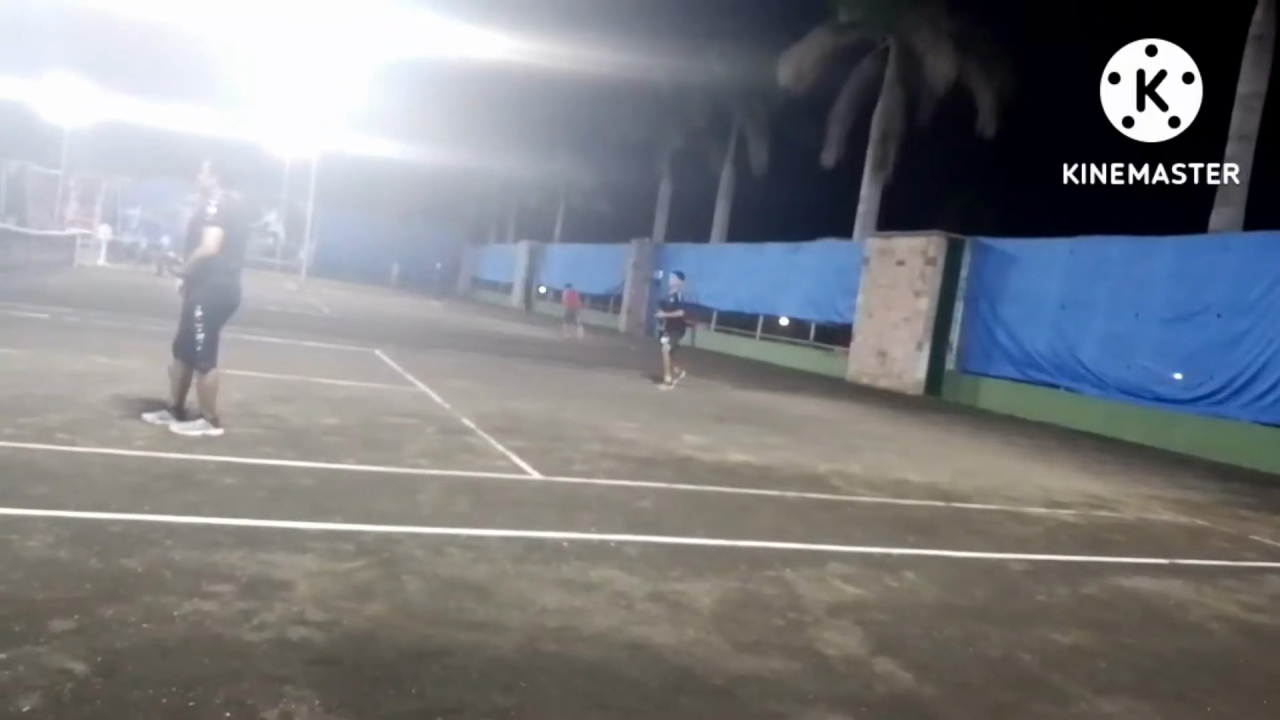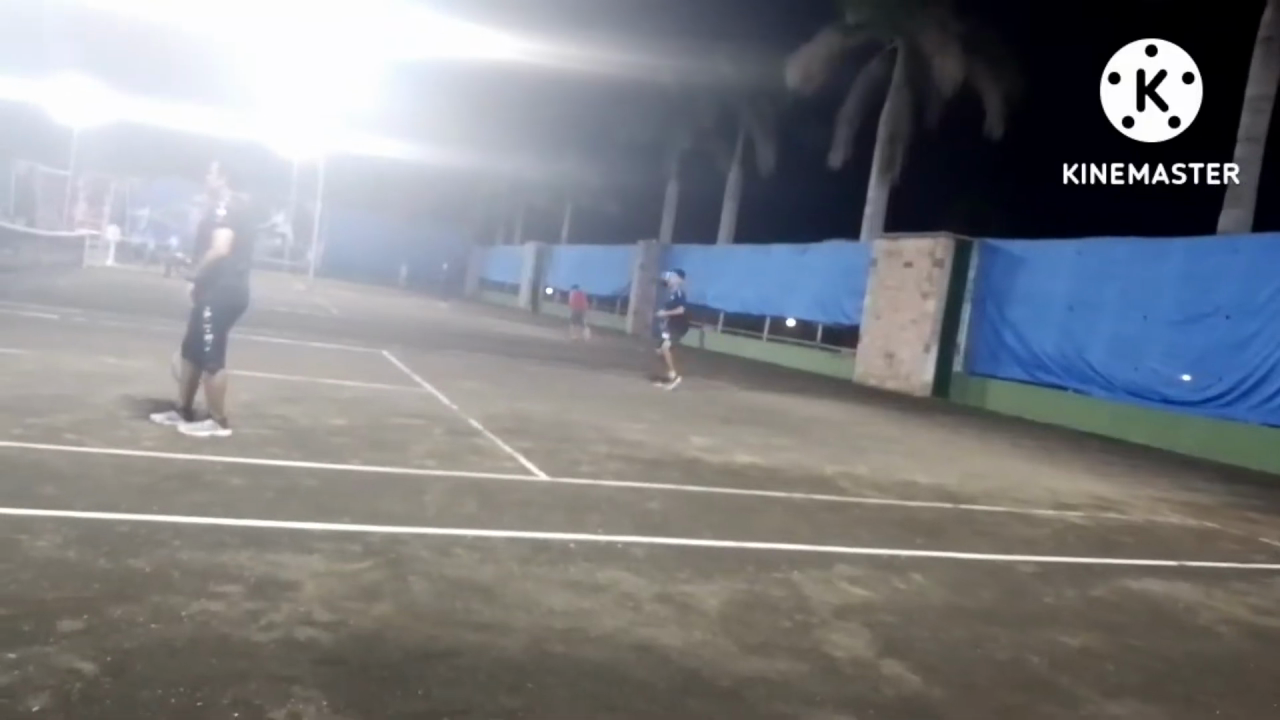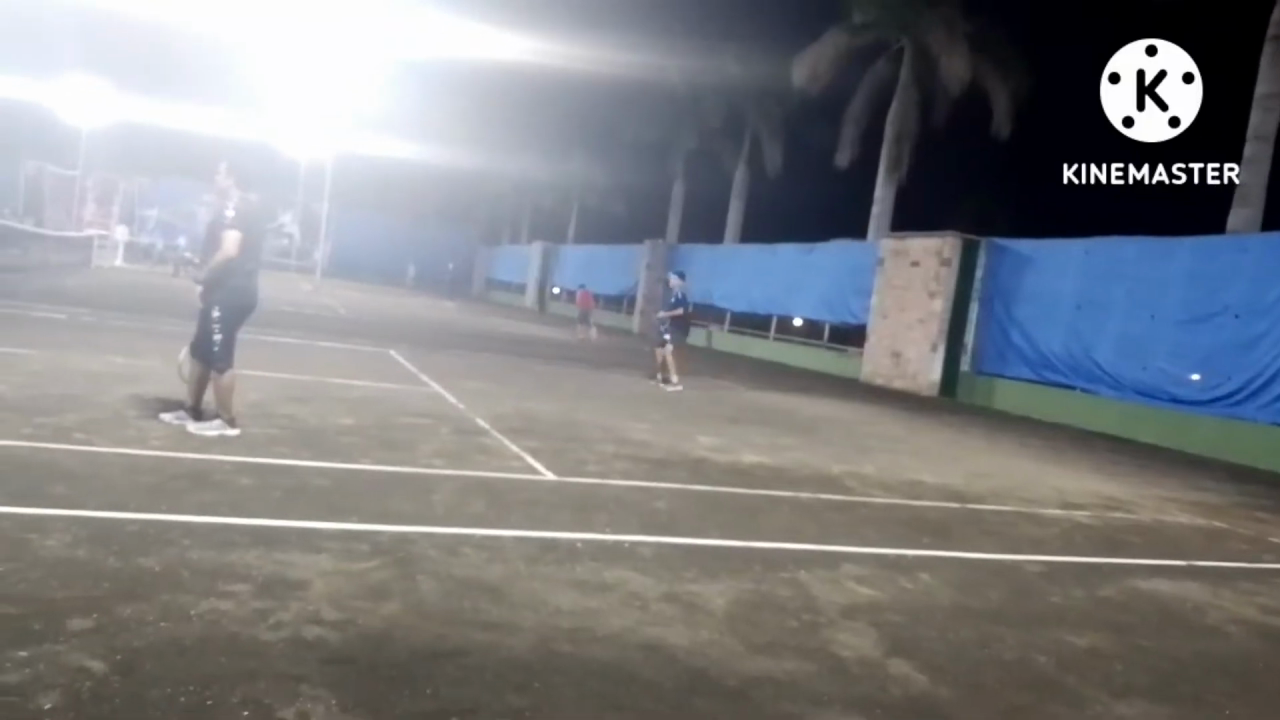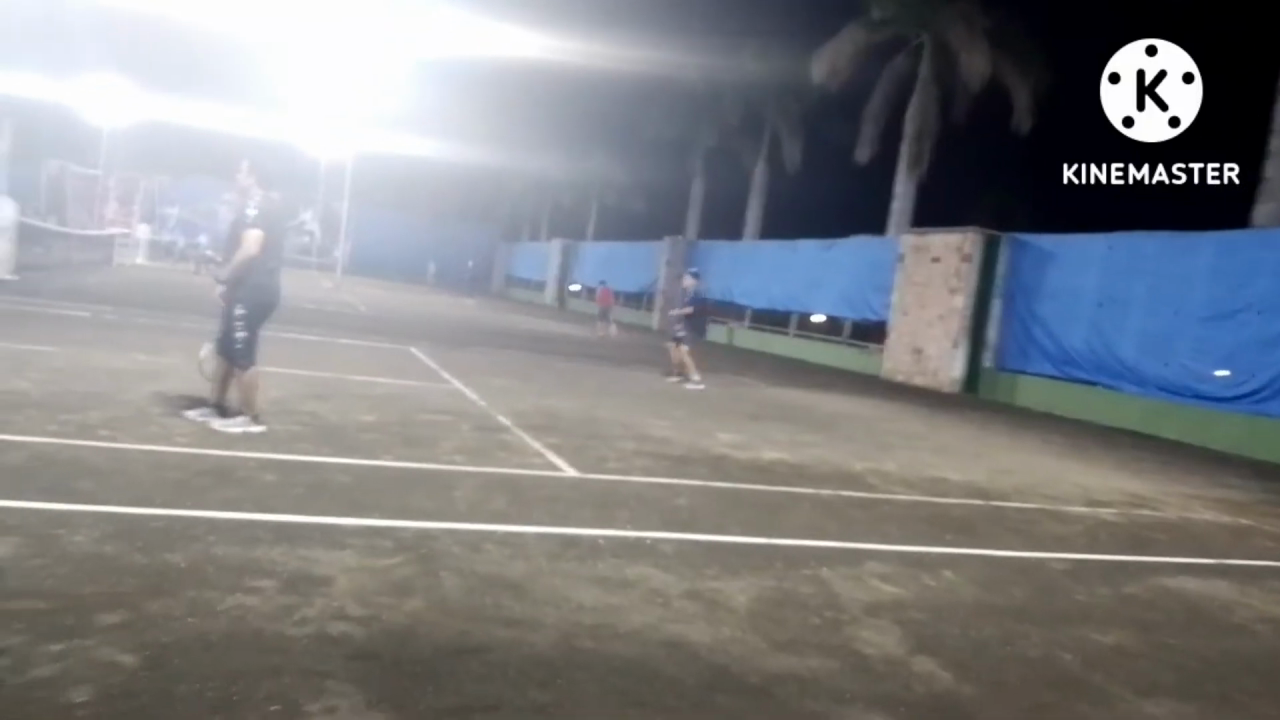
dt=0.1s
person 1, frame 1
left shoulder: (218, 206)
right shoulder: (232, 206)
left elbow: (209, 248)
left wrist: (183, 274)
left hip: (211, 291)
right hip: (212, 289)
left knee: (203, 358)
right knee: (183, 351)
left ankle: (210, 420)
right ankle: (175, 410)
person 1, frame 2
left shoulder: (227, 207)
right shoulder: (237, 207)
left elbow: (220, 249)
left wrist: (195, 278)
left hip: (220, 292)
right hip: (220, 291)
left knee: (211, 358)
right knee: (191, 351)
left ankle: (218, 421)
right ankle: (183, 410)
person 1, frame 3
left shoulder: (236, 208)
right shoulder: (249, 208)
left elbow: (228, 250)
left wrist: (202, 280)
left hip: (229, 292)
right hip: (231, 291)
left knee: (219, 357)
right knee: (200, 351)
left ankle: (227, 421)
right ankle: (192, 410)
person 1, frame 4
left shoulder: (258, 206)
right shoulder: (272, 206)
left elbow: (249, 249)
left wrist: (224, 279)
left hip: (251, 290)
right hip: (254, 289)
left knee: (241, 355)
right knee: (226, 349)
left ankle: (251, 417)
right ankle: (217, 407)
